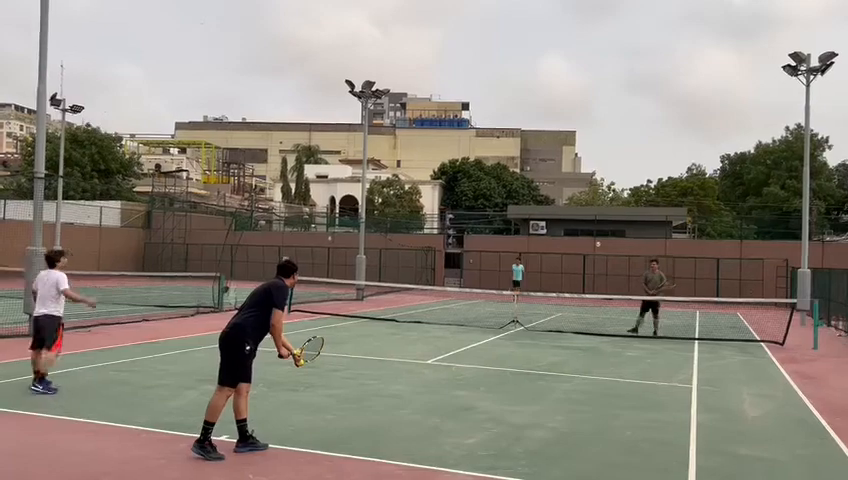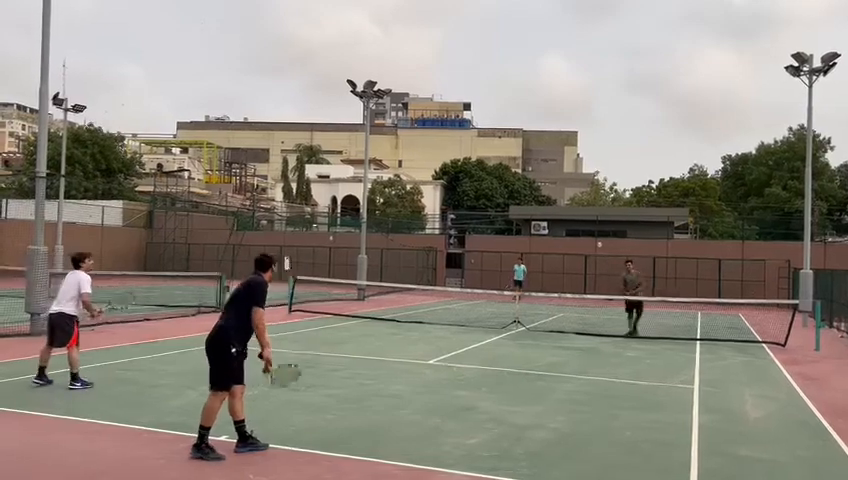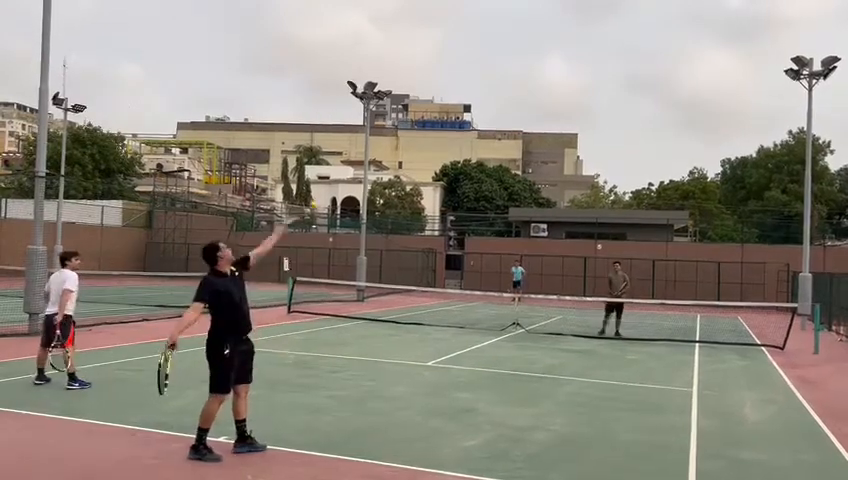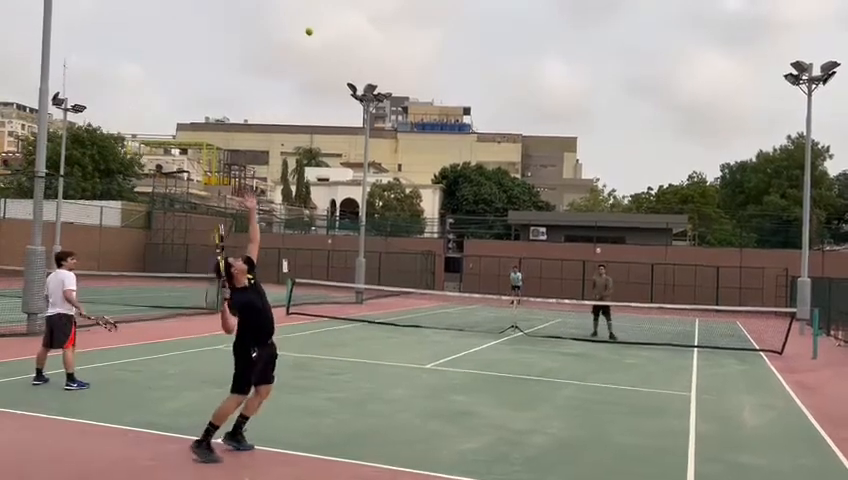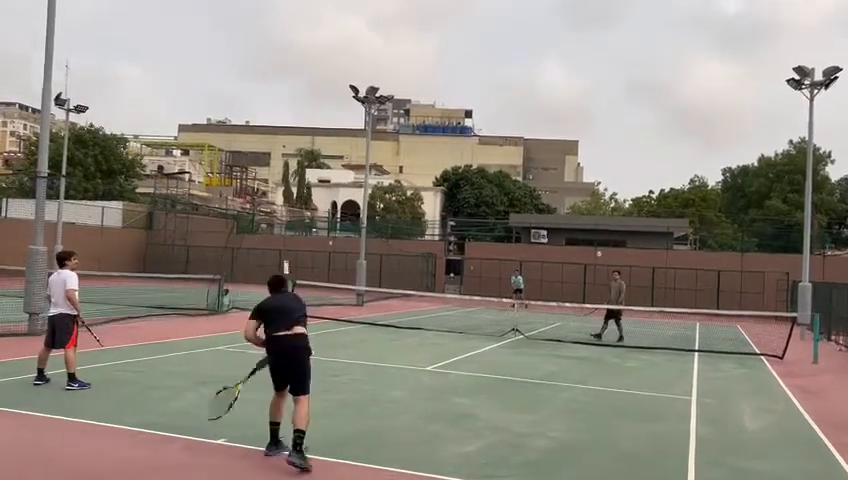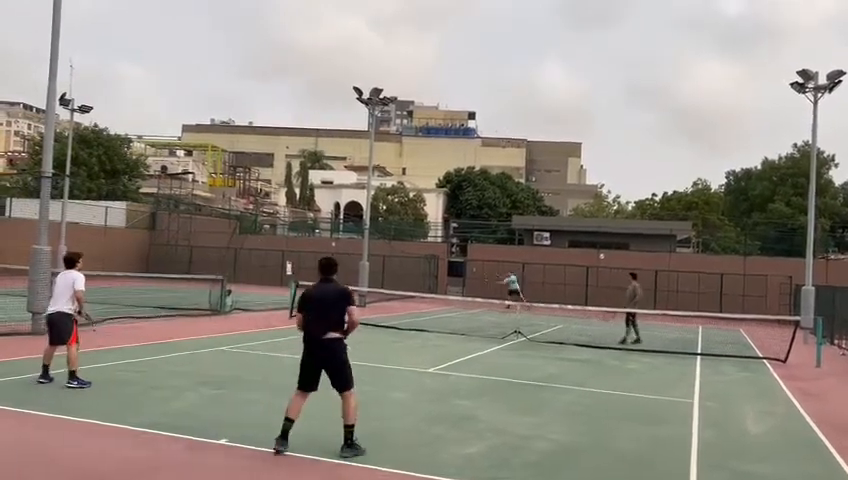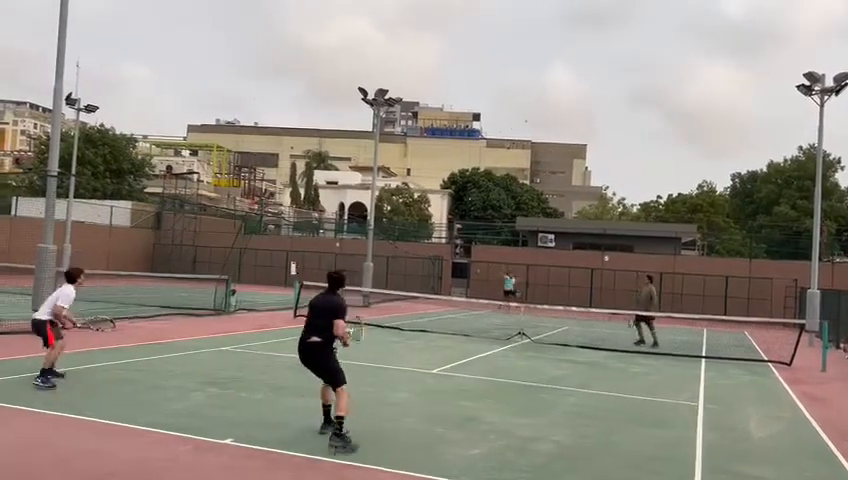
dt=0.7s
person 1, frame 1
left shoulder: (271, 287)
right shoulder: (281, 288)
left elbow: (271, 326)
right elbow: (275, 324)
left wrist: (291, 349)
right wrist: (280, 348)
left hip: (238, 341)
right hip: (239, 341)
left knee: (242, 389)
right knee: (225, 390)
left ankle: (244, 439)
right ankle: (203, 441)
person 1, frame 2
left shoulder: (252, 283)
right shoulder: (259, 284)
left elbow: (253, 324)
right elbow: (257, 322)
left wrist: (266, 348)
right wrist: (265, 349)
left hip: (231, 345)
right hip: (225, 343)
left knee: (237, 391)
right knee: (219, 393)
left ankle: (244, 439)
right ankle: (200, 445)
person 1, frame 3
left shoulder: (236, 271)
right shoulder: (210, 283)
left elbow: (260, 251)
right elbow: (194, 310)
left wrist: (280, 230)
right wrist: (175, 334)
left hip: (242, 343)
right hip: (223, 346)
left knee: (242, 391)
right knee: (219, 395)
left ankle: (243, 440)
right ankle: (198, 446)
person 1, frame 4
left shoulder: (251, 276)
right shoulder: (235, 297)
left elbow: (254, 241)
right elbow: (229, 329)
left wrist: (252, 212)
right wrist: (224, 307)
left hip: (266, 347)
right hip: (249, 349)
left knee: (262, 392)
right knee: (237, 397)
left ankle: (235, 435)
right ankle: (203, 442)
person 1, frame 5
left shoulder: (264, 305)
right shoulder: (297, 300)
left elbow: (248, 334)
left hip: (275, 345)
right hip: (298, 343)
left knee: (279, 393)
right knee: (301, 399)
left ankle: (274, 442)
right ankle: (297, 450)
person 1, frame 6
left shoulder: (307, 293)
right shoulder: (344, 291)
left elbow: (299, 324)
right elbow: (355, 321)
left hip: (311, 346)
right hip: (334, 346)
left knee: (301, 393)
right knee: (348, 395)
left ankle: (283, 438)
right ankle: (349, 444)
person 1, frame 7
left shoulder: (316, 299)
right shoulder: (338, 303)
right elbow: (338, 332)
left wrist: (342, 335)
right wrist: (346, 341)
left hip: (304, 348)
right hip: (320, 349)
left knee: (328, 381)
right knee: (341, 390)
left ankle: (328, 422)
right ankle: (338, 434)
person 2, frame 1
left shoulder: (42, 274)
right shoulder: (60, 276)
left elbow: (34, 291)
right elbow: (68, 294)
right wrist: (86, 300)
left hip: (38, 315)
right hip: (52, 317)
left knee: (37, 348)
right knee: (53, 350)
left ankle: (38, 377)
right ankle: (39, 382)
person 2, frame 2
left shoulder: (71, 274)
right shoulder: (84, 277)
right elbow: (85, 299)
left wrist: (91, 310)
right wrist: (93, 312)
left hip: (54, 312)
right hip: (66, 315)
left knee: (49, 345)
right knee: (73, 347)
left ankle: (40, 375)
right ankle: (75, 380)
person 2, frame 3
left shoulder: (54, 275)
right shoulder: (71, 275)
left elbow: (46, 294)
right elbow: (65, 295)
right wrist: (60, 314)
left hip: (49, 314)
right hip: (63, 317)
left knee: (44, 346)
right knee: (68, 347)
left ankle: (40, 376)
right ankle: (72, 380)
person 2, frame 4
left shoulder: (51, 276)
right shoulder: (68, 275)
left elbow: (47, 297)
right elbow: (68, 295)
right wrist: (79, 308)
left hip: (51, 315)
right hip: (64, 316)
left knee: (45, 346)
right knee: (68, 347)
left ankle: (38, 376)
right ankle: (71, 380)
person 2, frame 5
left shoulder: (53, 276)
right shoulder: (71, 275)
left elbow: (50, 297)
right elbow: (70, 295)
right wrist: (79, 311)
left hip: (53, 315)
right hip: (67, 316)
left knee: (47, 347)
right knee: (70, 347)
left ankle: (40, 376)
right ankle: (72, 381)
person 2, frame 6
left shoulder: (60, 276)
right shoulder: (78, 276)
right elbow: (79, 295)
right wrist: (81, 308)
left hip: (51, 313)
right hip: (64, 314)
left knee: (52, 344)
right knee: (73, 345)
left ankle: (44, 374)
right ankle: (73, 378)
person 2, frame 7
left shoulder: (67, 289)
right shoulder: (69, 292)
left elbow: (63, 310)
right elbow: (57, 311)
left wrist: (72, 321)
right wrist: (64, 324)
left hip: (42, 320)
right hip: (43, 321)
left knee: (58, 344)
right knee: (58, 345)
left ankle: (48, 370)
right ankle: (42, 377)
